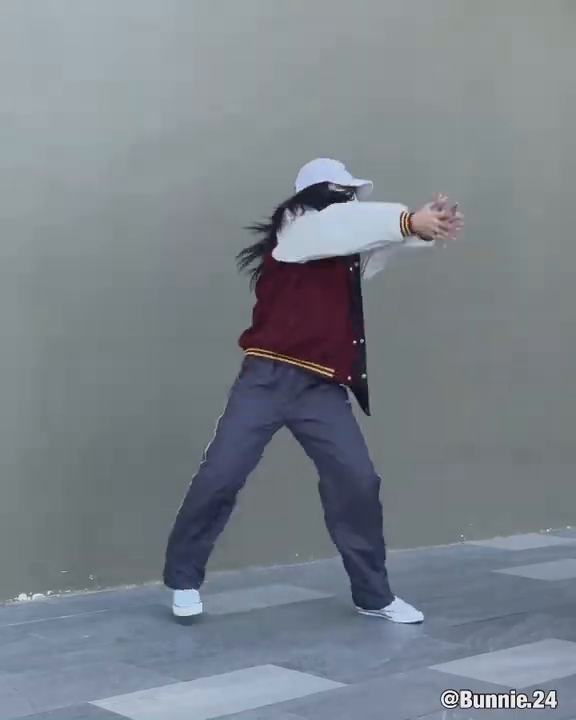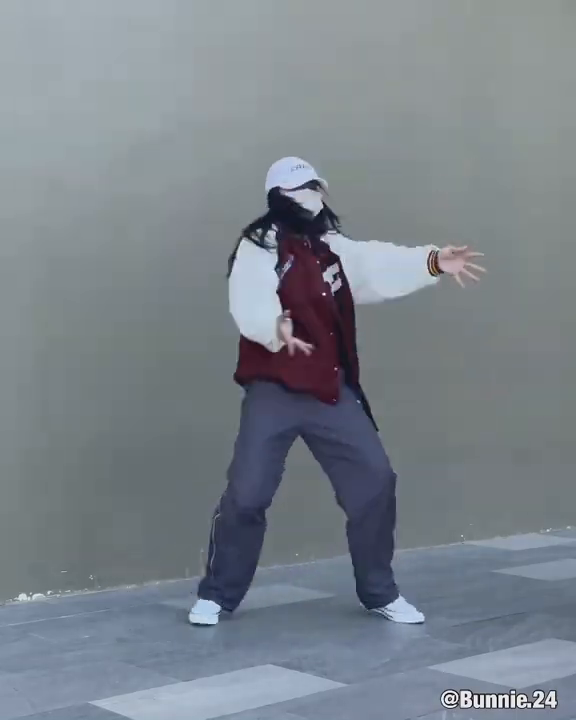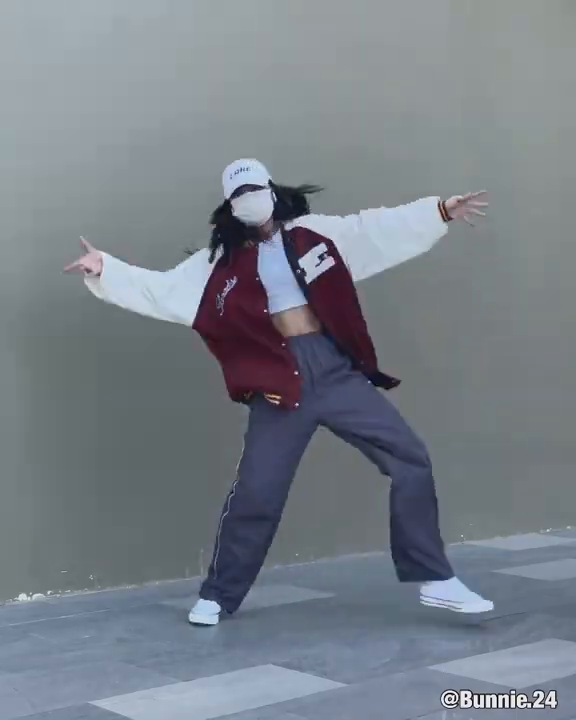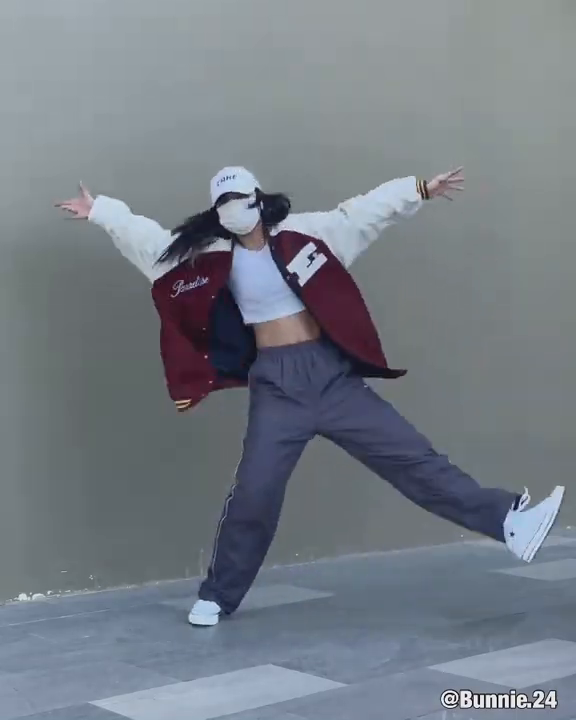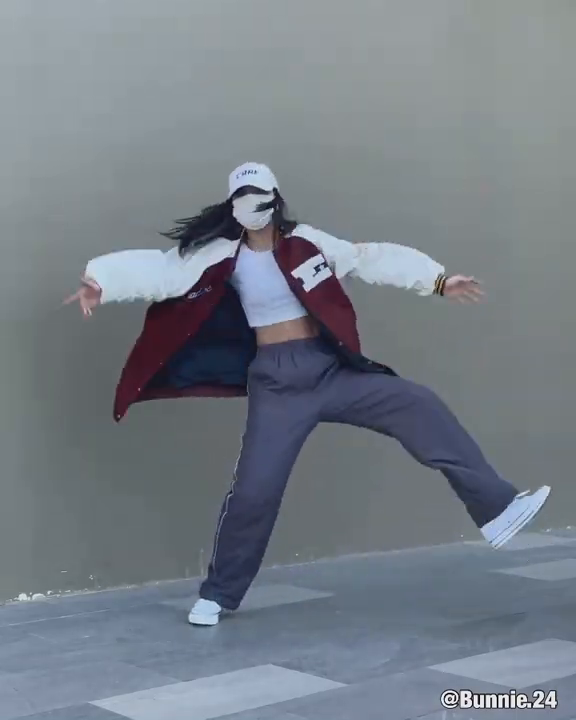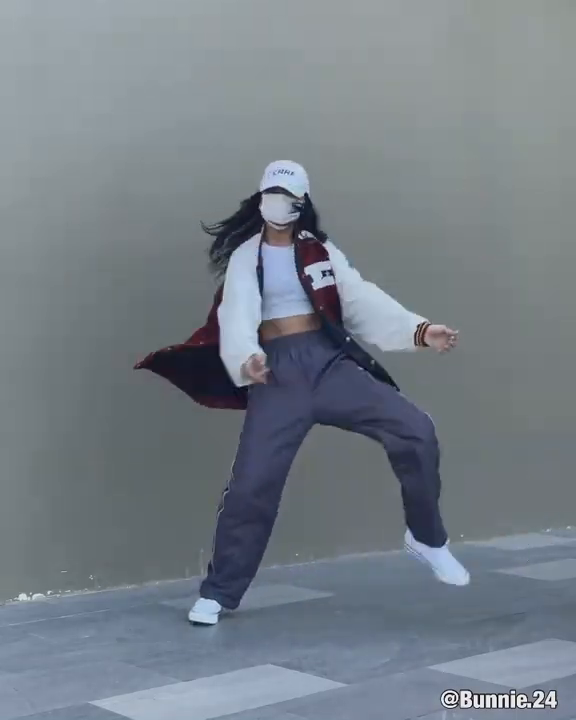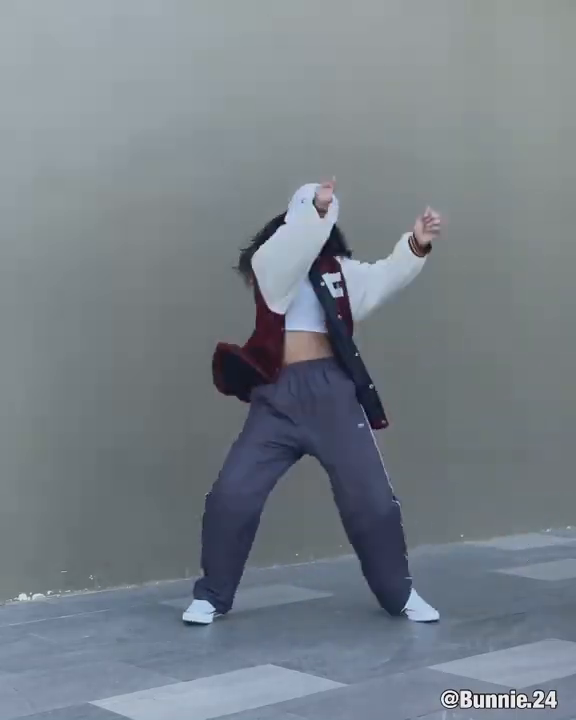
dt=0.1s
person 1, frame 1
left shoulder: (338, 246)
right shoulder: (301, 228)
left elbow: (374, 249)
right elbow: (344, 227)
left wrist: (422, 226)
right wrist: (411, 221)
left hip: (319, 383)
right hip: (267, 376)
left knee: (357, 482)
right knee: (218, 479)
left ankle: (374, 593)
right ankle: (185, 582)
person 1, frame 2
left shoulder: (329, 247)
right shoulder: (259, 244)
left elbow: (376, 272)
right elbow: (249, 301)
left wrist: (436, 262)
right wrist: (275, 328)
left hip: (328, 386)
right hip: (273, 386)
left knee: (375, 481)
right knee: (247, 495)
left ankle: (380, 593)
right ankle: (217, 594)
person 1, frame 3
left shoulder: (310, 231)
right shoulder: (225, 257)
left elbow: (378, 228)
right elbow: (167, 294)
left wrist: (442, 210)
right wrist: (103, 271)
left hip: (337, 368)
right hip: (280, 380)
left knee: (408, 458)
right knee: (258, 492)
left ankle: (432, 576)
right ankle: (218, 593)
person 1, frame 4
left shoulder: (302, 235)
right shoulder: (211, 257)
left elbow: (361, 211)
right elbow: (153, 241)
left wrist: (421, 189)
right wrist: (101, 211)
left hip: (332, 374)
right hip: (278, 385)
left knee: (409, 452)
right knee: (255, 494)
left ankle: (507, 521)
right ankle: (217, 594)
person 1, frame 5
left shoulder: (307, 244)
right shoulder: (216, 256)
left elbow: (372, 258)
right elbow: (158, 269)
left wrist: (437, 279)
right wrist: (100, 279)
left hip: (332, 369)
right hip: (277, 382)
left knee: (421, 409)
right knee: (255, 490)
left ankle: (496, 507)
right ankle: (219, 593)
person 1, frame 6
left shoulder: (321, 250)
right shoulder: (244, 255)
left elbow: (363, 303)
right elbow: (238, 314)
left wrist: (418, 330)
right wrist: (244, 357)
left hip: (331, 363)
right hip: (277, 375)
left knee: (415, 432)
right knee: (251, 486)
left ankle: (428, 538)
right ankle: (218, 592)
person 1, frame 7
left shoulder: (341, 266)
right shoulder: (268, 260)
left elbow: (378, 281)
right elbow: (286, 252)
left wrist: (416, 244)
right wrist: (314, 215)
left hip: (335, 401)
right hip: (280, 394)
left knee: (375, 507)
right knee: (232, 499)
left ankle: (398, 593)
right ankle: (212, 595)
